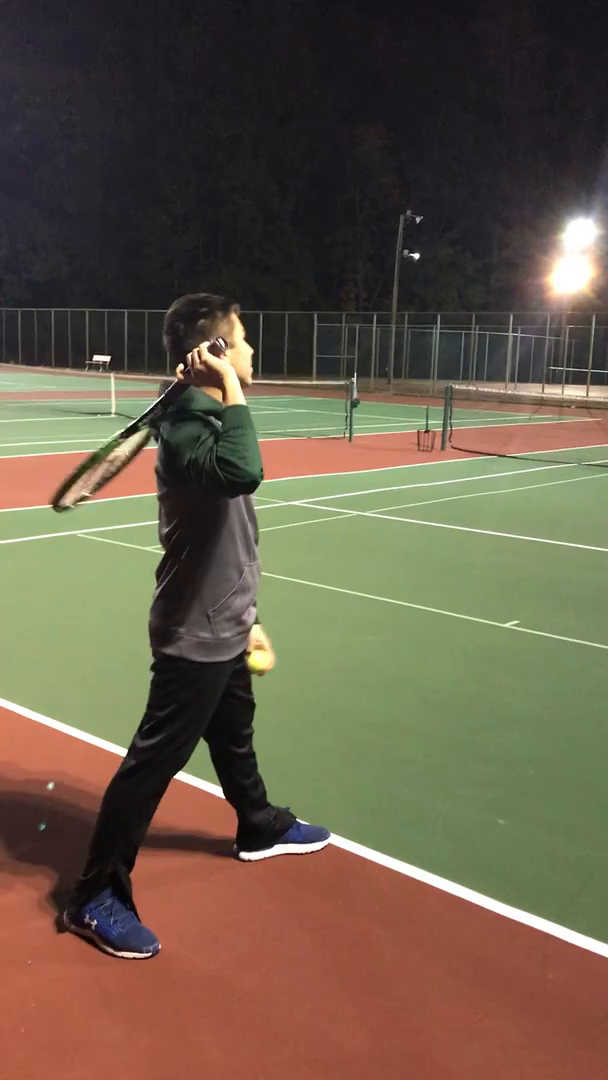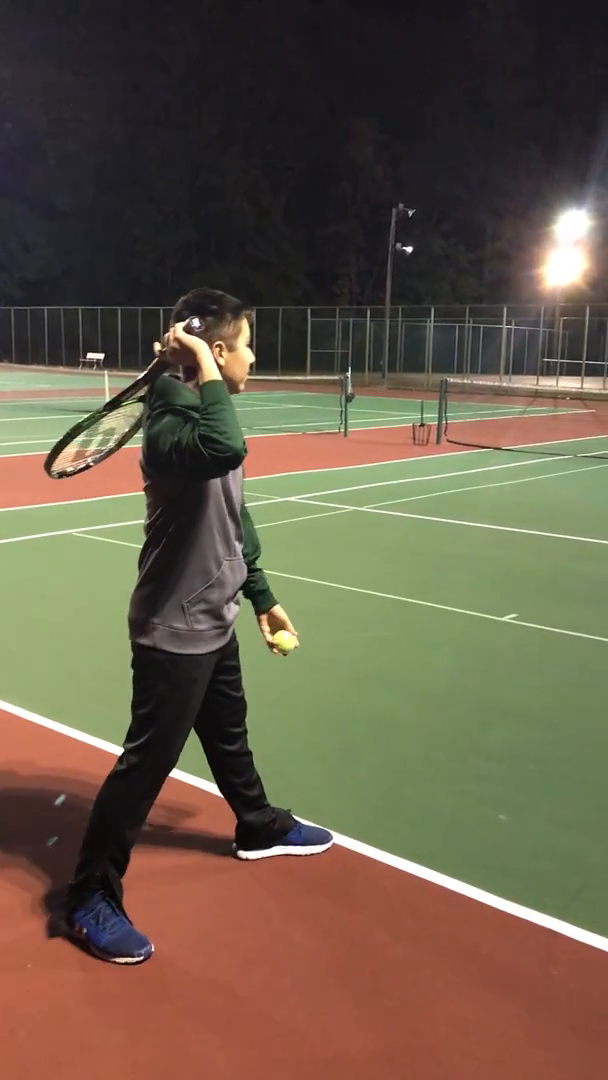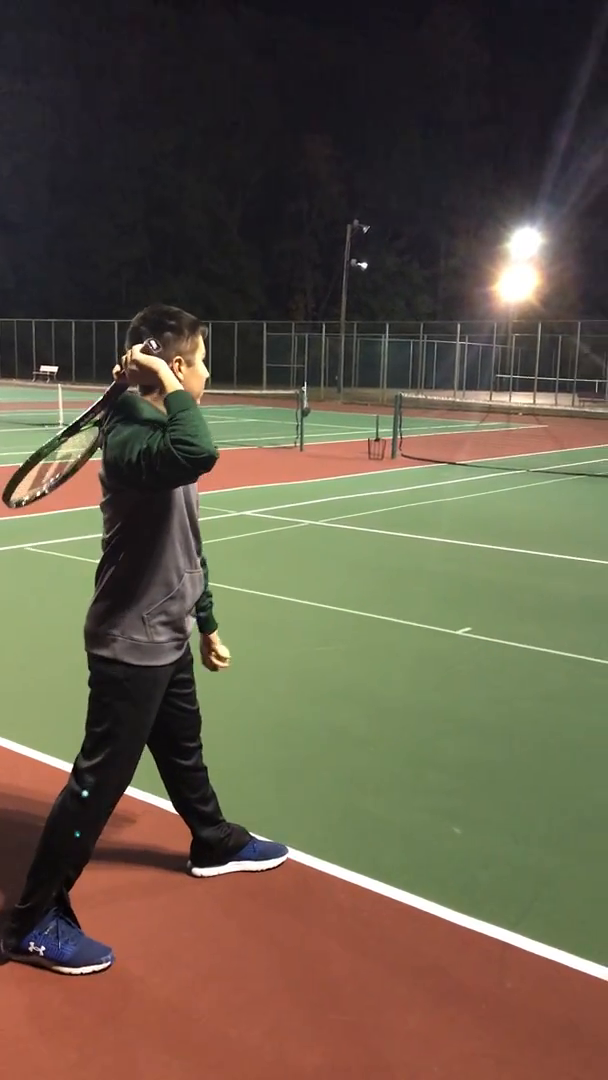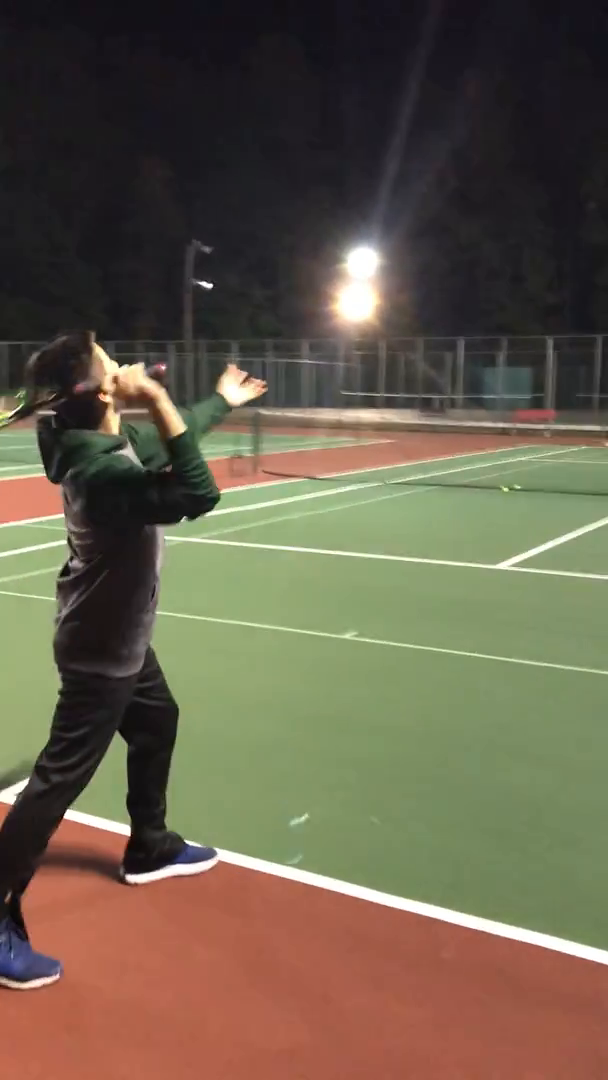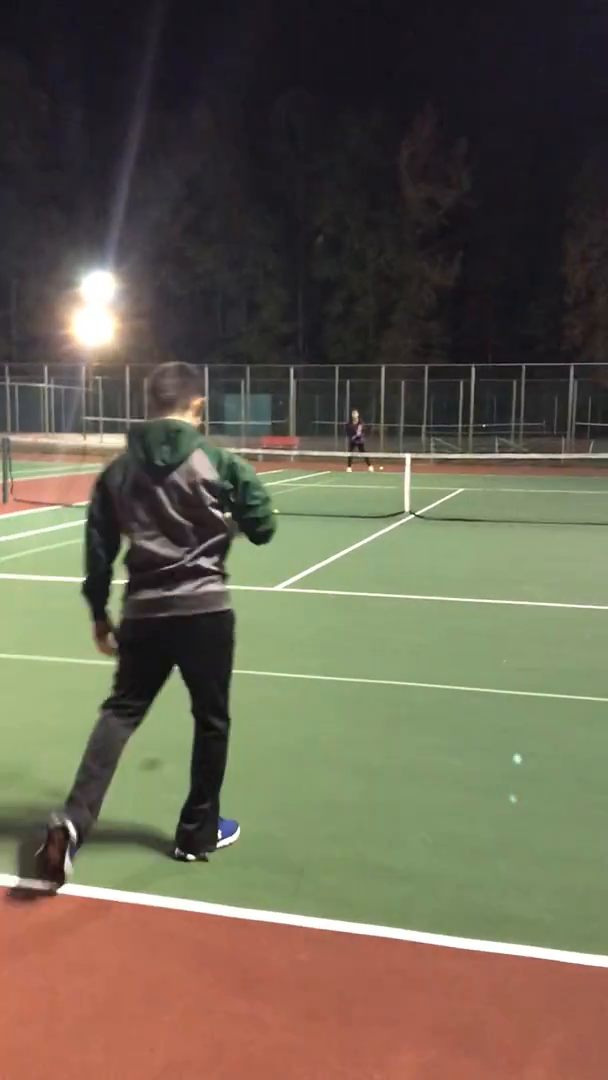
dt=1s
person 1, frame 1
left shoulder: (216, 422)
right shoulder: (185, 429)
right elbow: (242, 473)
left wrist: (249, 618)
right wrist: (230, 388)
left hip: (225, 625)
right hip: (194, 633)
left knee: (235, 736)
right knee: (156, 759)
left ankle: (261, 829)
right ankle: (96, 896)
person 1, frame 2
left shoulder: (204, 416)
right shoulder: (170, 425)
left elbow: (234, 519)
right elbow: (226, 451)
left wrist: (263, 596)
right wrist: (205, 370)
left hip: (214, 620)
right hip: (173, 629)
left knee: (228, 732)
right knee: (148, 760)
left ankle: (260, 827)
right ankle: (90, 899)
person 1, frame 3
left shoulder: (163, 432)
right shoulder: (130, 439)
right elbow: (200, 453)
left wrist: (207, 624)
right wrist: (167, 386)
left hip: (167, 636)
right hip: (130, 643)
left knee: (184, 747)
right knee: (101, 778)
left ankle: (215, 843)
person 1, frame 4
left shoulder: (106, 445)
right shoulder: (102, 472)
left elbow: (168, 442)
right elbow: (197, 495)
left wrist: (220, 402)
right wrist: (157, 402)
left hip: (118, 636)
right hip: (101, 647)
left knee: (157, 724)
right knee: (60, 778)
left ankle: (150, 846)
person 1, frame 5
left shoulder: (118, 472)
right shoulder: (221, 464)
left elbow: (99, 552)
right elbow: (262, 528)
left wrist: (100, 616)
right wrist: (222, 518)
left hip: (145, 612)
right hip: (205, 609)
left knee: (119, 712)
right knee: (211, 720)
left ankle: (74, 819)
right ankle: (199, 832)
